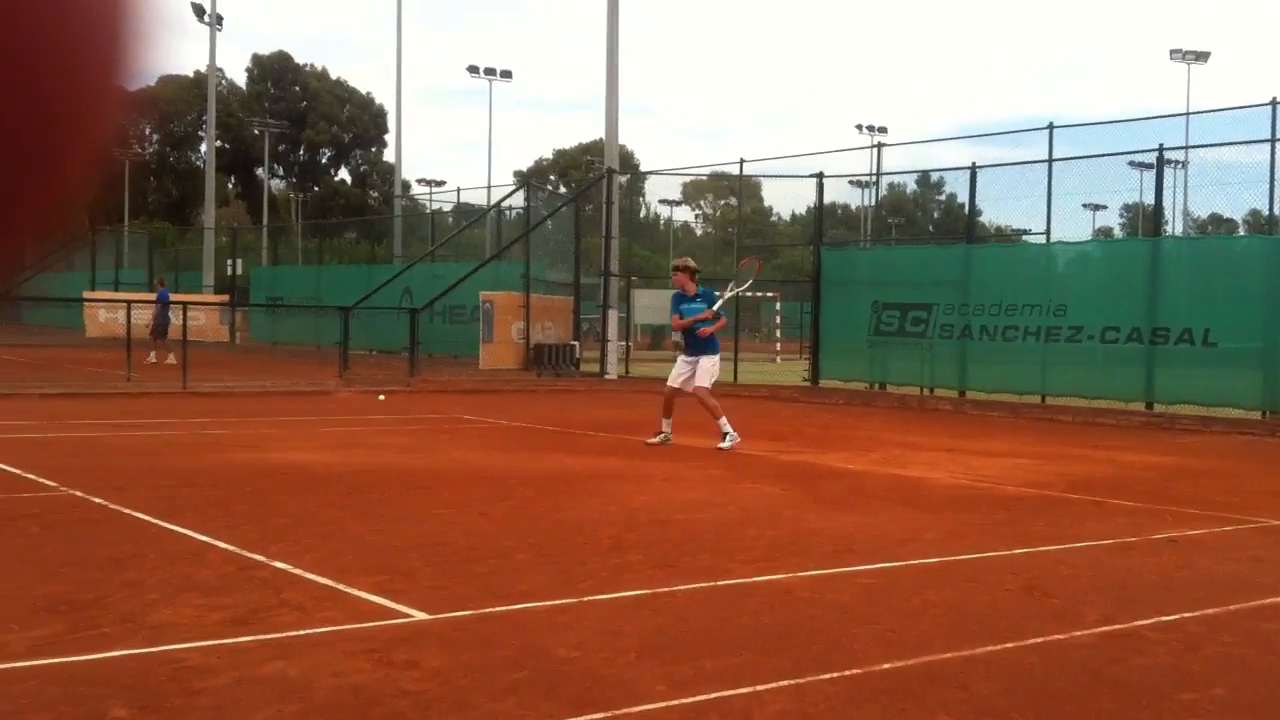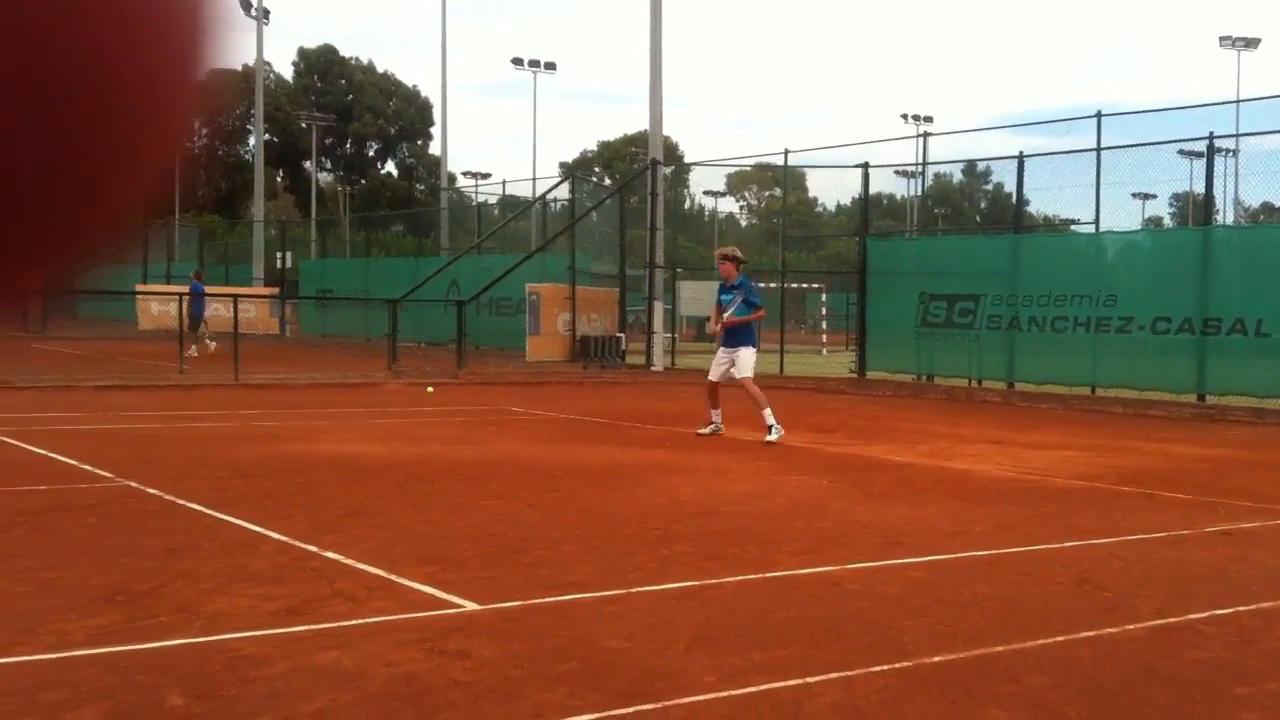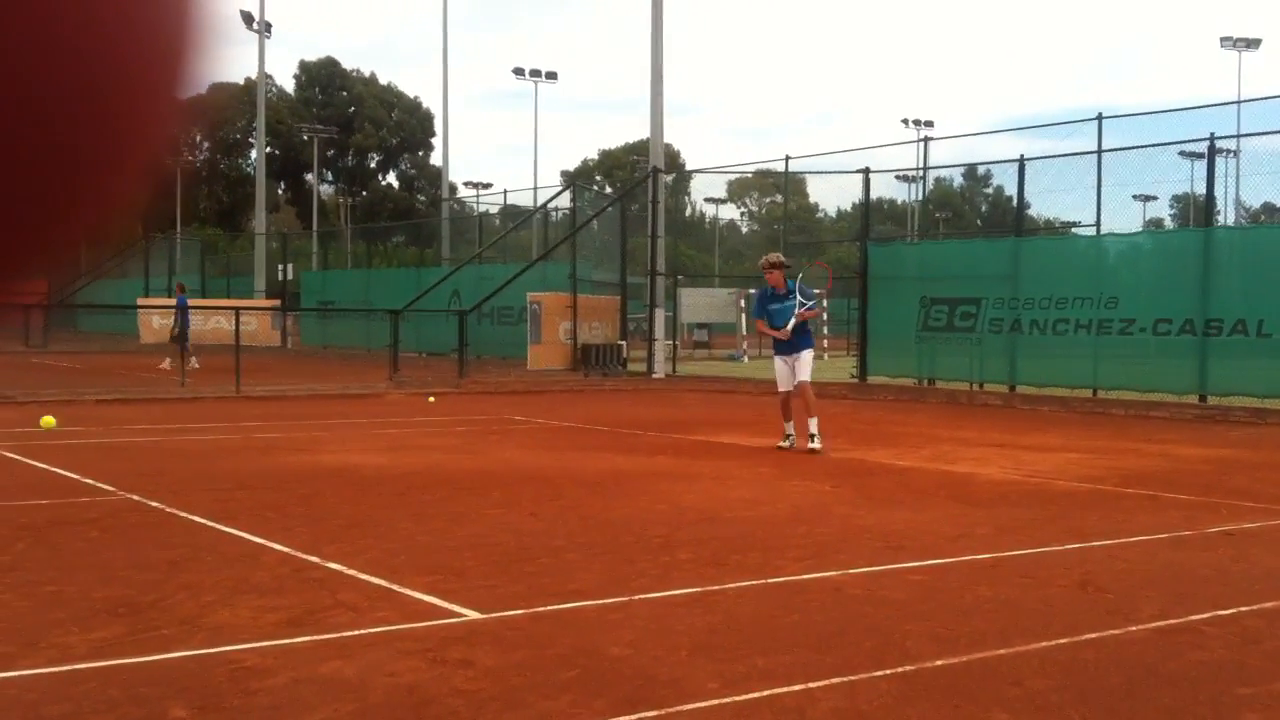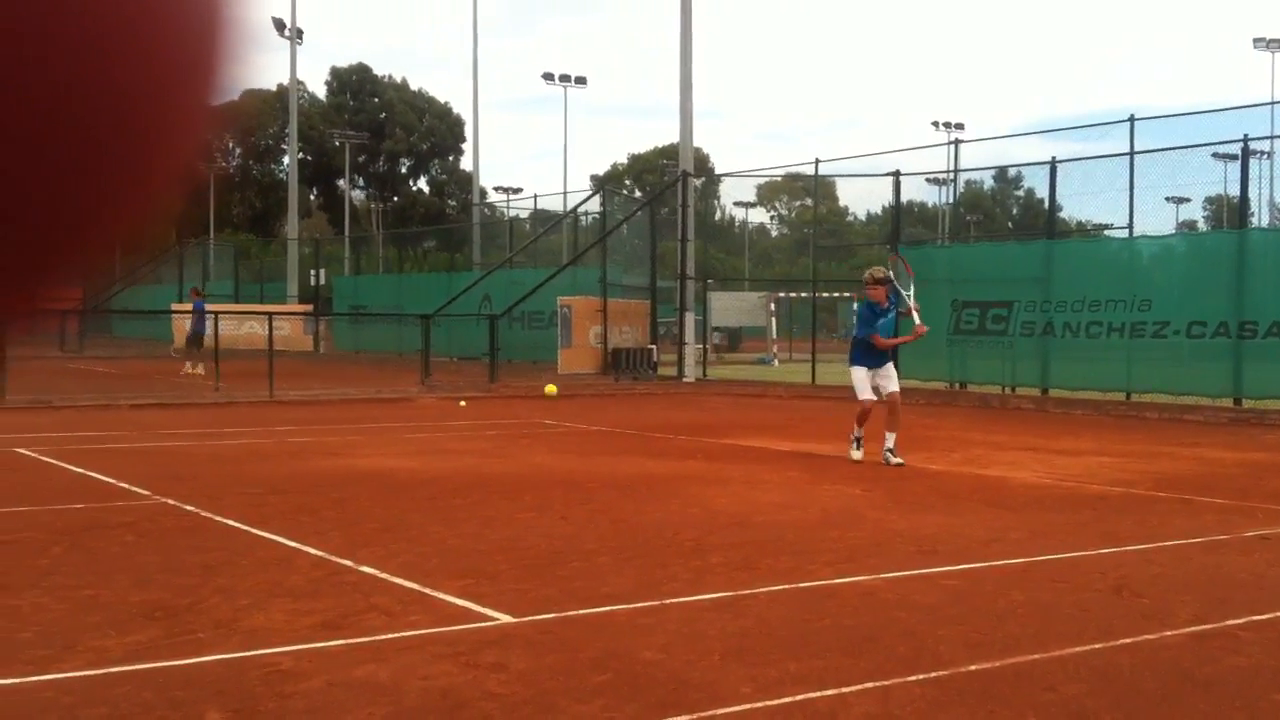
dt=0.5s
person 1, frame 1
left shoulder: (708, 295)
right shoulder: (677, 297)
left elbow: (723, 320)
right elbow: (675, 325)
left wrist: (711, 328)
right wrist: (695, 318)
left hip: (708, 353)
right hip: (687, 354)
left knee: (701, 392)
right knee: (669, 392)
left ankle: (729, 433)
right ankle: (665, 432)
person 1, frame 2
left shoulder: (746, 287)
right shoulder: (722, 287)
left elbow: (761, 313)
left wrist: (737, 321)
right wrist: (714, 325)
left hip: (745, 345)
right hip: (726, 345)
left knee: (746, 382)
right knee: (711, 384)
left ankle: (773, 426)
right ankle: (716, 423)
person 1, frame 3
left shoulder: (799, 289)
right shoulder: (763, 296)
left elbow: (817, 311)
right elbow: (759, 325)
left wrist: (805, 316)
right wrist: (776, 334)
left hip: (803, 347)
right hip: (782, 352)
left knee: (804, 386)
right knee: (785, 395)
left ankle: (813, 434)
right ankle: (790, 435)
person 1, frame 4
left shoulder: (892, 299)
right shoulder: (865, 311)
right elbow: (880, 343)
left wrist: (910, 312)
right wrist: (910, 337)
left hip: (883, 362)
right hip: (861, 363)
left knee: (894, 400)
right knee: (867, 405)
left ankle: (888, 449)
right ankle: (857, 437)
